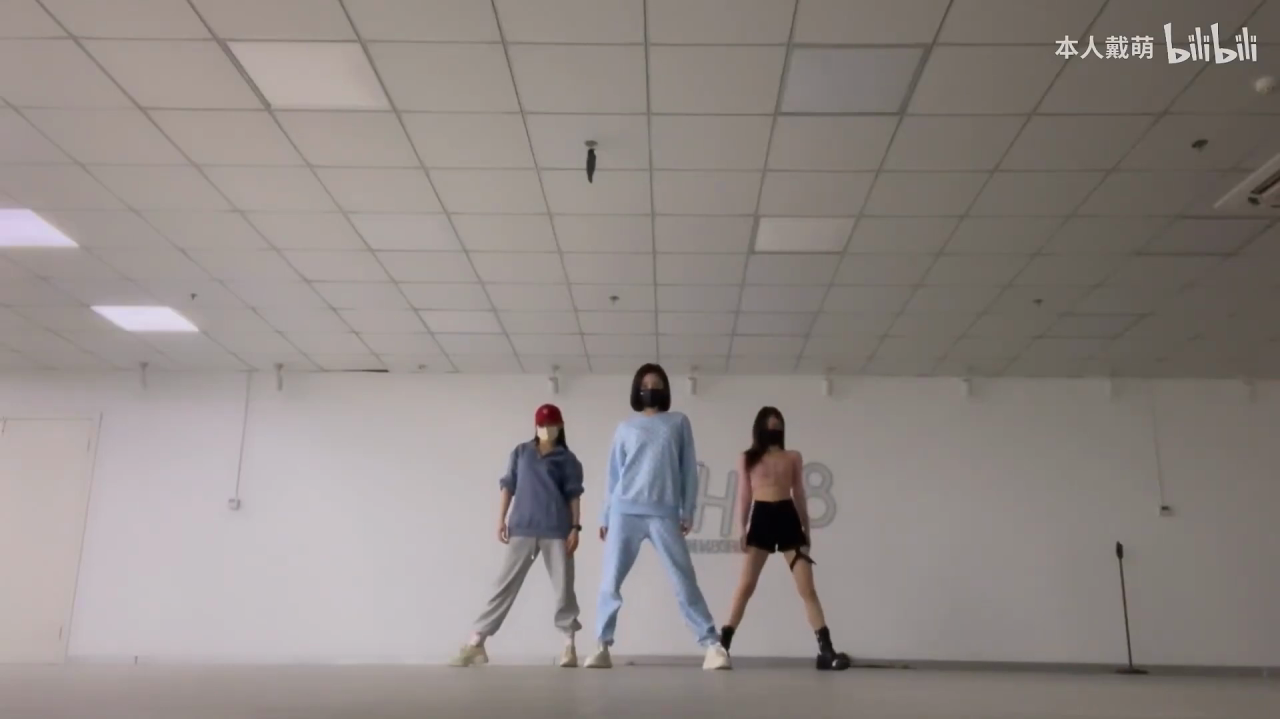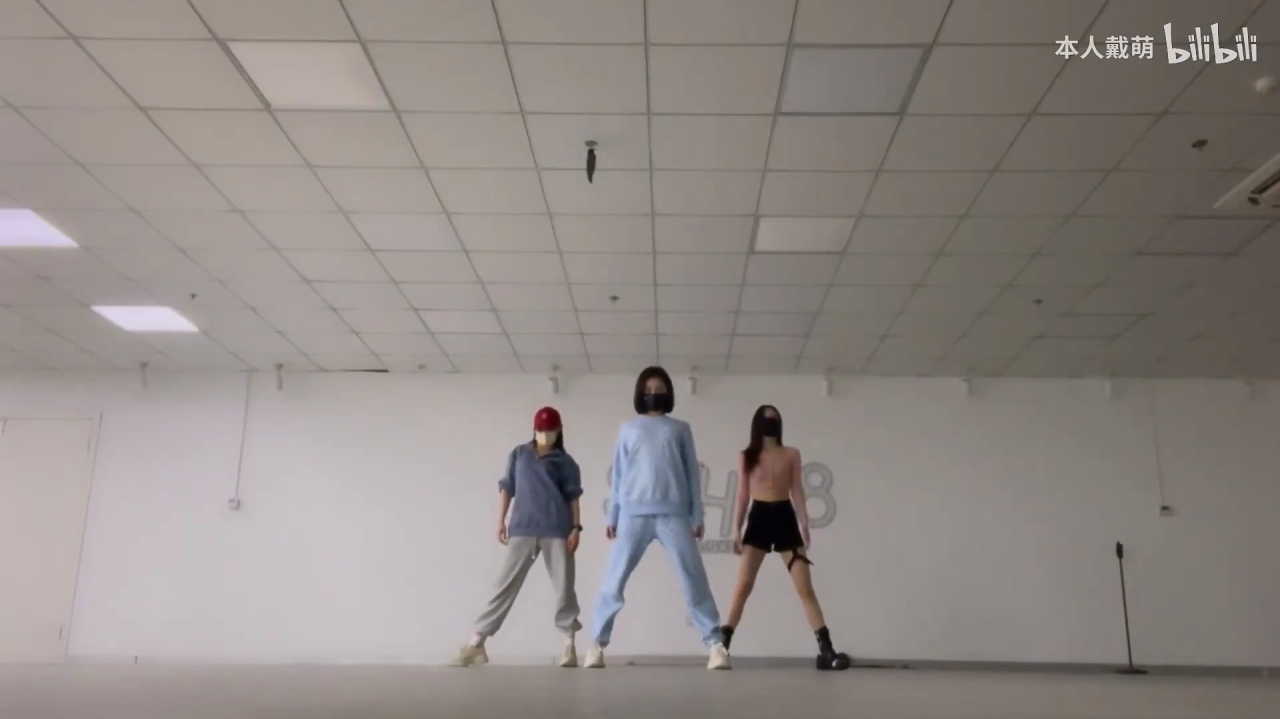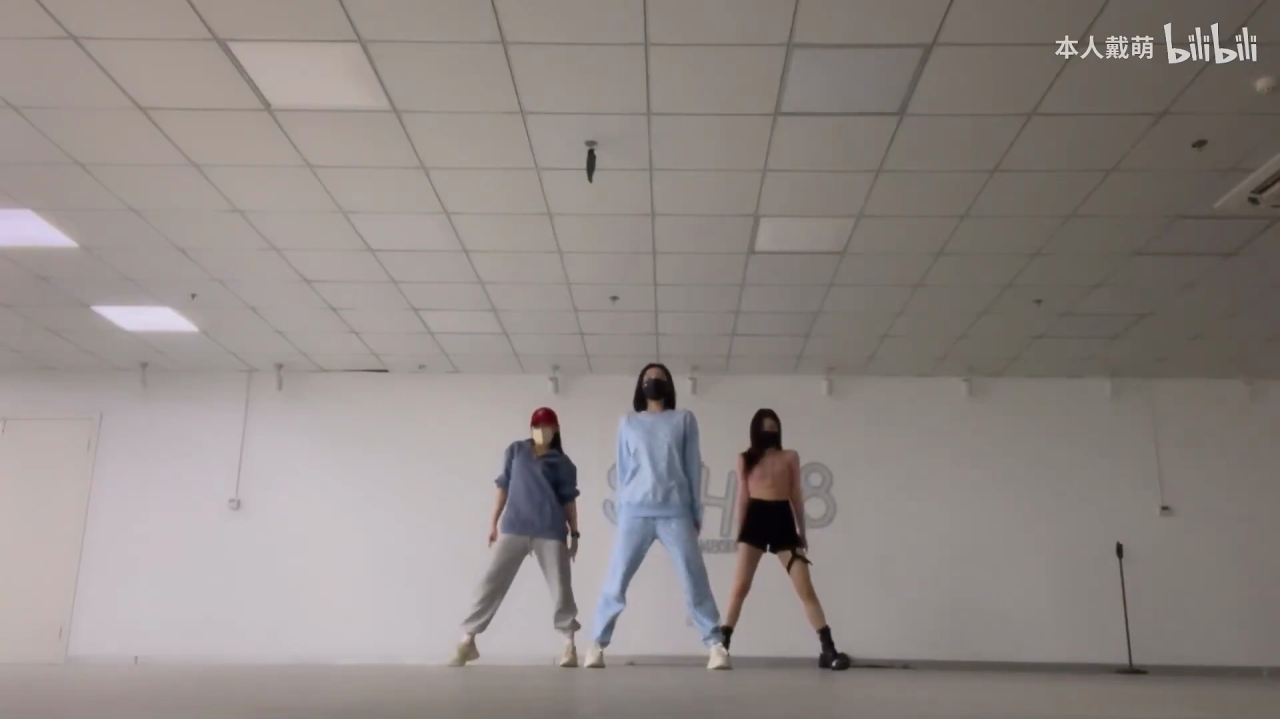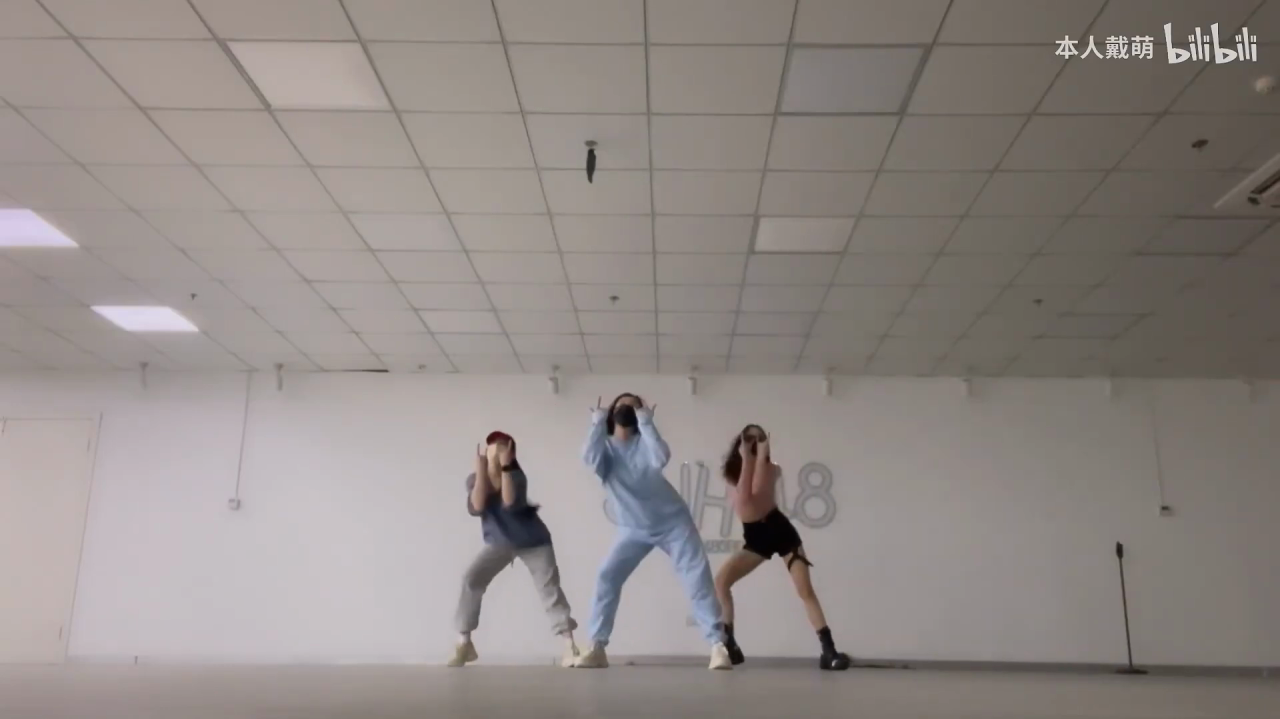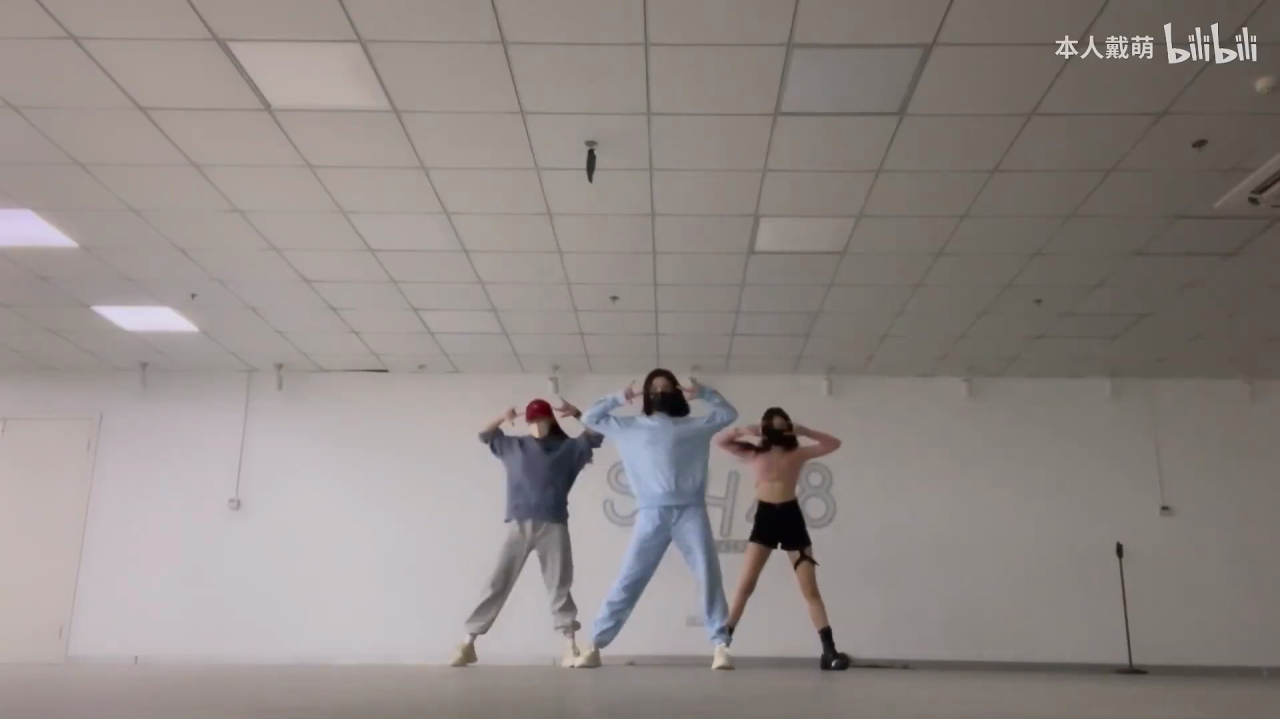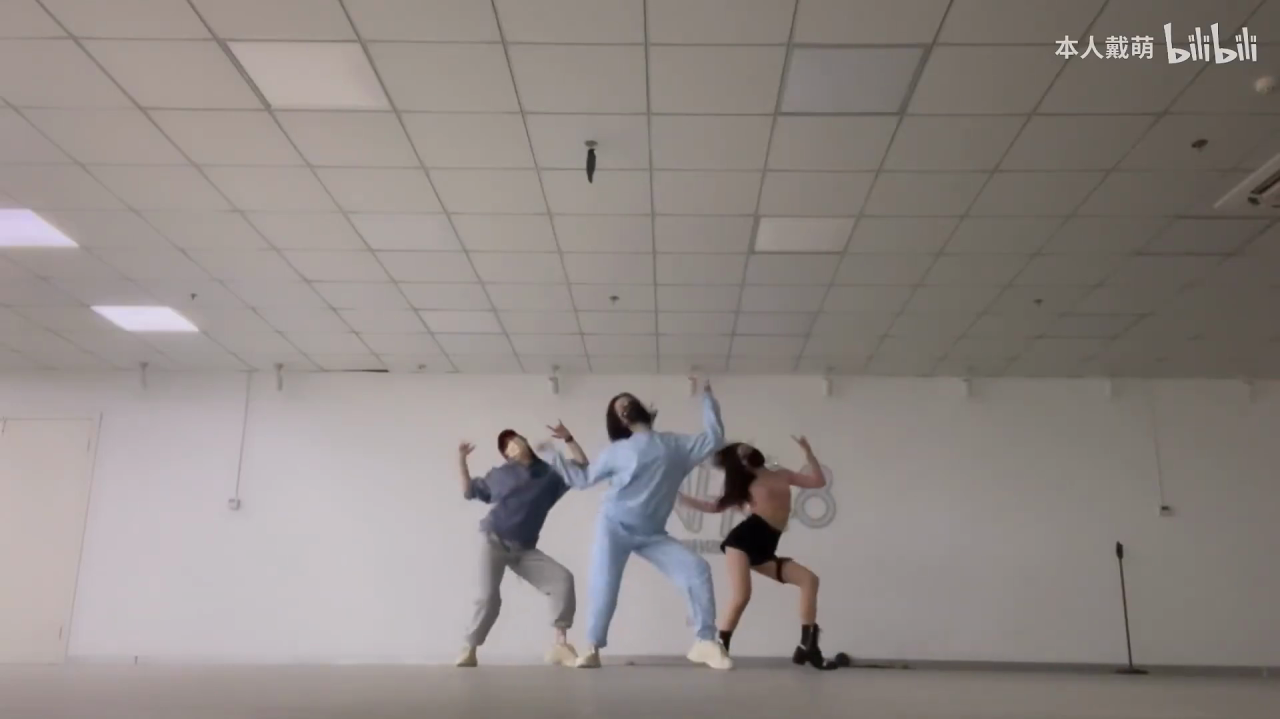
dt=0.5s
person 1, frame 1
left shoulder: (679, 423)
right shoulder: (625, 428)
left elbow: (688, 469)
right elbow: (614, 474)
left wrist: (688, 512)
right wrist: (605, 517)
left hip: (664, 514)
right hip: (625, 512)
left knee: (685, 580)
right knee: (610, 581)
left ankle: (712, 645)
right ankle: (602, 646)
person 1, frame 2
left shoulder: (680, 429)
right shoulder: (628, 428)
left elbow: (692, 472)
right elbow: (618, 474)
left wrist: (697, 516)
right wrist: (612, 516)
left hip: (673, 513)
right hip: (634, 513)
left knee: (694, 579)
right knee: (613, 580)
left ankle: (716, 644)
right ankle: (597, 645)
person 1, frame 3
left shoulder: (684, 420)
right shoulder: (628, 423)
left elbow: (693, 467)
right elbow: (623, 470)
left wrist: (696, 512)
right wrist: (621, 513)
left hip: (675, 512)
right hip: (635, 513)
left knee: (694, 579)
right knee: (616, 579)
left ankle: (716, 645)
right ankle: (598, 645)
person 1, frame 4
left shoulder: (645, 441)
right shoulder: (603, 444)
left elbow: (660, 459)
right elbow: (591, 460)
left wrist: (644, 418)
right wrist: (597, 422)
left hip: (673, 522)
right hip: (634, 530)
left knee: (699, 580)
right knee: (607, 577)
left ankle: (718, 645)
right ankle: (597, 647)
person 1, frame 5
left shoulder: (694, 426)
right shoulder: (628, 427)
left elbow: (729, 413)
right elbow: (590, 418)
left wrist: (704, 393)
right wrist: (619, 399)
left hip: (690, 511)
right hip: (650, 514)
left knee: (709, 576)
right knee: (629, 579)
left ankle: (721, 645)
right ankle: (596, 645)
person 1, frame 6
left shoulder: (675, 444)
right shoulder: (618, 450)
left elbow: (714, 438)
right elbow: (584, 478)
left wrist: (708, 399)
left hip: (652, 533)
right hip: (614, 526)
left knee: (699, 571)
right knee: (603, 585)
left ankle: (706, 642)
right ankle: (593, 647)
person 2, frame 1
left shoulder: (567, 459)
right shoulder: (521, 452)
left elbow: (573, 495)
right elbow: (508, 486)
left wrist: (575, 527)
right wrist: (502, 519)
left hip: (557, 529)
right hip: (522, 528)
left knee: (564, 586)
right knee: (506, 584)
left ankle: (569, 646)
right ankle: (475, 643)
person 2, frame 2
left shoulder: (565, 461)
right shoulder: (519, 454)
left elbow: (573, 496)
right elbow: (507, 487)
left wrist: (576, 528)
right wrist: (501, 520)
left hip: (557, 529)
right hip: (523, 528)
left knee: (564, 586)
right knee: (506, 584)
left ankle: (569, 646)
right ankle: (476, 643)
person 2, frame 3
left shoulder: (562, 463)
right shoulder: (515, 451)
left elbow: (569, 499)
right elbow: (503, 487)
left wrist: (574, 534)
right wrist: (493, 522)
left hip: (549, 531)
right hip: (514, 528)
left knee: (560, 586)
right knee: (493, 581)
left ankle: (569, 646)
right ankle: (467, 641)
person 2, frame 4
left shoulder: (517, 477)
right shoulder: (474, 479)
left elbow: (509, 503)
right elbow: (477, 508)
left wrist: (505, 467)
right wrist: (481, 469)
left hip: (534, 542)
right hip: (498, 543)
left knee: (550, 589)
right knee: (471, 580)
left ankle: (570, 648)
right ankle: (464, 644)
person 2, frame 5
left shoulder: (567, 448)
right shoulder: (513, 446)
left elbow: (595, 436)
right elbow: (484, 435)
left wrist: (577, 415)
right wrist: (503, 419)
left hip: (554, 526)
right hip: (519, 525)
left knee: (559, 585)
right knee: (499, 583)
left ankle: (571, 647)
right ankle: (468, 643)
person 2, frame 6
left shoulder: (551, 471)
right shoulder: (501, 473)
left elbow: (583, 467)
right elbow: (470, 491)
left wrist: (568, 439)
right wrist: (461, 460)
left hip: (524, 548)
right hip: (495, 540)
left knee: (563, 580)
right knee: (488, 597)
left ankle: (560, 645)
right ankle: (470, 649)
person 3, frame 1
left shoulder: (793, 457)
right shoulder: (747, 458)
left elbow: (799, 494)
right elbow: (744, 495)
left wrist: (807, 530)
right wrist: (742, 528)
left hip: (788, 519)
right hip: (761, 520)
left knee: (807, 588)
right knee: (745, 587)
left ankle: (827, 651)
right ankle: (722, 646)
person 3, frame 2
left shoulder: (791, 454)
right shoulder: (746, 457)
left elbow: (797, 490)
right elbow: (742, 494)
left wrist: (804, 525)
right wrist: (737, 530)
left hip: (785, 519)
right hip: (758, 519)
left knee: (805, 588)
right knee: (743, 586)
left ankle: (826, 650)
right ankle: (722, 646)
person 3, frame 3
left shoulder: (790, 457)
right shoulder: (745, 459)
left elbow: (796, 494)
right elbow: (743, 496)
left wrist: (802, 529)
right wrist: (740, 531)
left hip: (783, 520)
right hip: (756, 519)
left knee: (805, 588)
right knee: (740, 586)
left ankle: (829, 649)
right ankle: (721, 646)
person 3, frame 4
left shoulder: (772, 469)
right shoulder: (732, 470)
left elbow: (756, 488)
right elbow: (744, 495)
left wrist: (761, 455)
right wrist: (746, 458)
left hip: (780, 529)
right hip: (755, 537)
left knee: (805, 590)
right knee: (720, 580)
left ankle: (829, 651)
right ankle: (729, 645)
person 3, frame 5
left shoulder: (798, 454)
right shoulder: (754, 454)
left elbow: (834, 443)
right elbow: (721, 441)
left wrist: (802, 432)
right wrist: (746, 431)
left hip: (791, 518)
right hip: (765, 519)
left knee: (810, 589)
right knee: (745, 585)
left ankle: (829, 651)
person 3, frame 6
left shoulder: (782, 475)
right shoulder: (746, 485)
left elbow: (818, 481)
right elbow: (713, 506)
left wrist: (806, 450)
right wrist: (683, 498)
left hip: (764, 547)
right hip: (743, 539)
left knee: (810, 581)
right knee: (741, 597)
left ankle: (807, 647)
